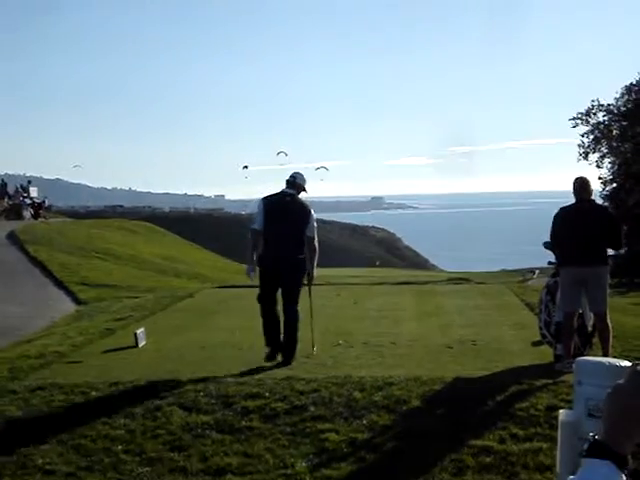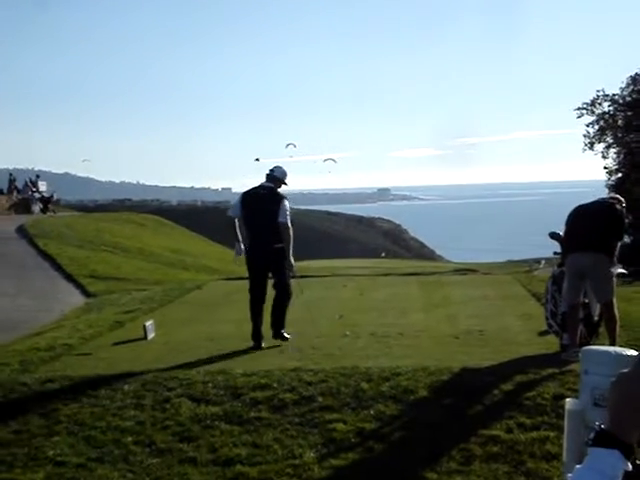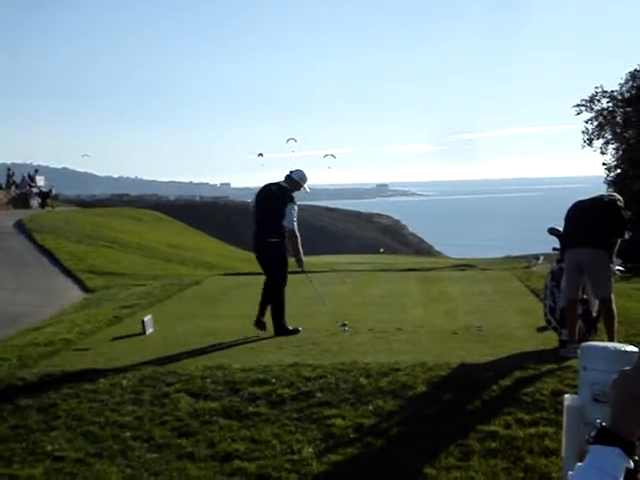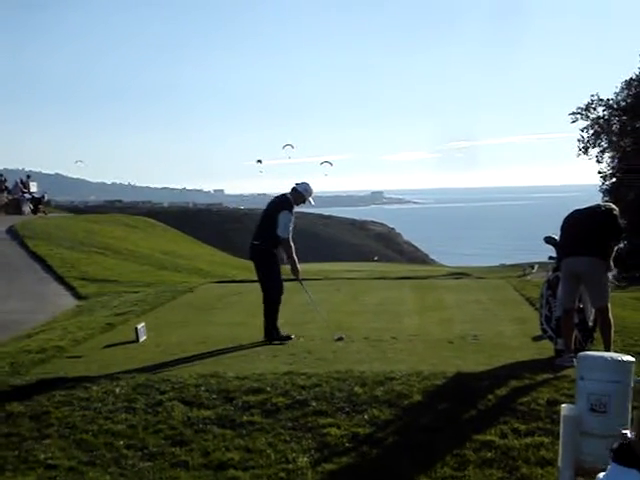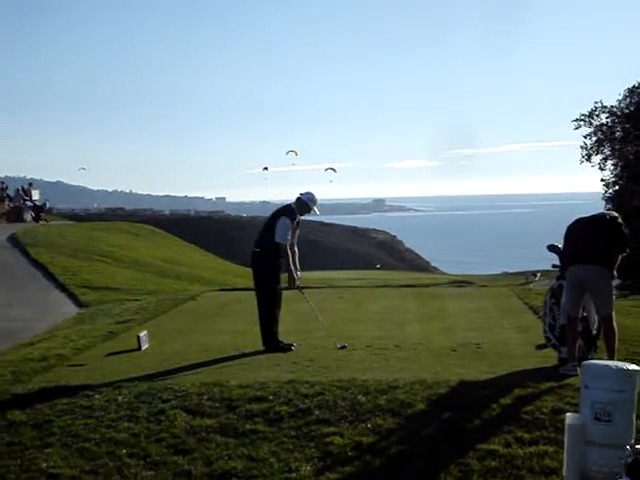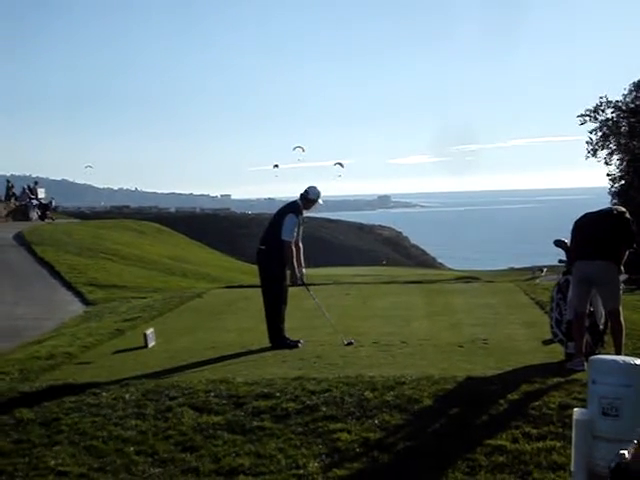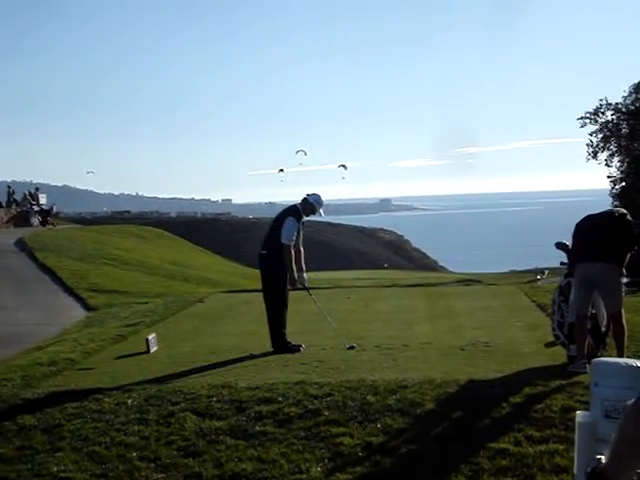
dt=0.7s
person 1, frame 1
left shoulder: (266, 203)
right shoulder: (306, 209)
left elbow: (256, 233)
right elbow: (312, 242)
left wrist: (251, 261)
right wrist: (312, 269)
left hip: (270, 261)
right hip: (295, 263)
left knee: (267, 304)
right knee: (291, 307)
left ankle: (274, 345)
right ankle: (288, 354)
person 1, frame 2
left shoulder: (246, 196)
right shoulder: (280, 199)
left elbow: (232, 217)
right elbow: (286, 228)
left wrist: (239, 242)
right wrist: (289, 255)
left hip: (254, 251)
right hip: (276, 250)
left knee: (257, 295)
right knee: (283, 289)
left ankle: (257, 338)
right ankle: (277, 328)
person 1, frame 3
left shoulder: (264, 189)
right shoulder: (288, 200)
left elbow: (256, 212)
right elbow: (292, 232)
right wrist: (299, 256)
left hip: (259, 242)
right hip: (275, 245)
left knee: (271, 281)
right knee: (277, 285)
left ankle: (261, 317)
right ankle: (279, 326)
person 1, frame 4
left shoulder: (280, 200)
right shoulder: (286, 209)
right elbow: (286, 240)
left wrist: (286, 256)
right wrist: (294, 264)
left hip: (262, 248)
right hip: (265, 251)
left knee: (271, 291)
right knee: (274, 291)
left ankle: (271, 330)
right ankle: (271, 331)
person 1, frame 5
left shoulder: (294, 217)
right shoulder: (286, 217)
left elbow: (292, 247)
right elbow: (284, 249)
left wrist: (296, 271)
right wrist: (291, 275)
left hip: (270, 260)
right hip: (264, 260)
left knee: (273, 301)
right knee: (269, 302)
left ankle: (272, 340)
right ankle: (271, 342)
person 1, frame 6
left shoulder: (297, 212)
right shoulder: (292, 214)
left elbow: (297, 244)
right elbow: (288, 246)
left wrist: (301, 268)
right wrist: (294, 272)
left hip: (274, 256)
right hip: (270, 257)
left knee: (279, 299)
right knee: (275, 299)
left ankle: (279, 337)
right ankle: (278, 339)
person 1, frame 7
left shoulder: (297, 217)
right shoulder: (292, 217)
left elbow: (298, 247)
right elbow: (288, 249)
left wrist: (302, 272)
right wrist: (292, 275)
left hip: (277, 261)
right hip: (271, 261)
left knee: (280, 303)
right knee: (277, 304)
left ankle: (281, 341)
right ankle: (280, 343)
person 2, frame 1
left shoulder: (563, 214)
right shoulder: (605, 213)
left elbow: (554, 243)
right elbow: (617, 243)
left hip: (570, 268)
right hip: (597, 267)
left knee: (569, 315)
right knee: (601, 315)
left ankle: (567, 359)
right ankle: (607, 359)
person 2, frame 2
left shoulder: (578, 210)
right shoulder: (615, 209)
right elbow: (616, 237)
right wrist: (612, 258)
left hip: (572, 257)
right hip: (598, 257)
left knee: (573, 305)
right knee: (608, 304)
left ankle: (573, 348)
right ankle: (613, 348)
person 2, frame 3
left shoulder: (577, 206)
right shoulder: (614, 204)
left elbow: (566, 232)
right elbow: (618, 232)
right wrist: (611, 255)
left hip: (571, 252)
right hip: (596, 252)
left knee: (571, 300)
right knee: (606, 299)
left ankle: (572, 344)
right ankle: (612, 344)
person 2, frame 4
left shoulder: (572, 216)
right shoulder: (609, 211)
left elbow: (562, 241)
right elbow: (615, 238)
right wrist: (608, 261)
left hip: (568, 261)
right hip: (593, 261)
left knee: (567, 310)
right knee: (603, 309)
left ankle: (568, 354)
person 2, frame 5
left shoulder: (576, 225)
right shoulder: (612, 220)
left elbow: (565, 250)
right elbow: (620, 247)
right wrist: (612, 270)
left hip: (573, 270)
right hip: (598, 270)
left knee: (572, 318)
right knee: (607, 318)
left ankle: (572, 363)
person 2, frame 6
left shoulder: (583, 220)
right shoulder: (621, 216)
left elbow: (573, 246)
right elbow: (626, 245)
right wrist: (619, 265)
left hip: (580, 266)
right hip: (606, 265)
left knee: (579, 314)
right knee: (614, 313)
left ankle: (579, 358)
person 2, frame 7
left shoulder: (584, 222)
right shoulder: (622, 218)
left elbow: (574, 248)
right elbow: (628, 246)
right wrist: (620, 268)
left hip: (582, 268)
right hip: (608, 268)
left knee: (581, 316)
right knee: (616, 316)
left ankle: (581, 361)
right ankle: (621, 360)
